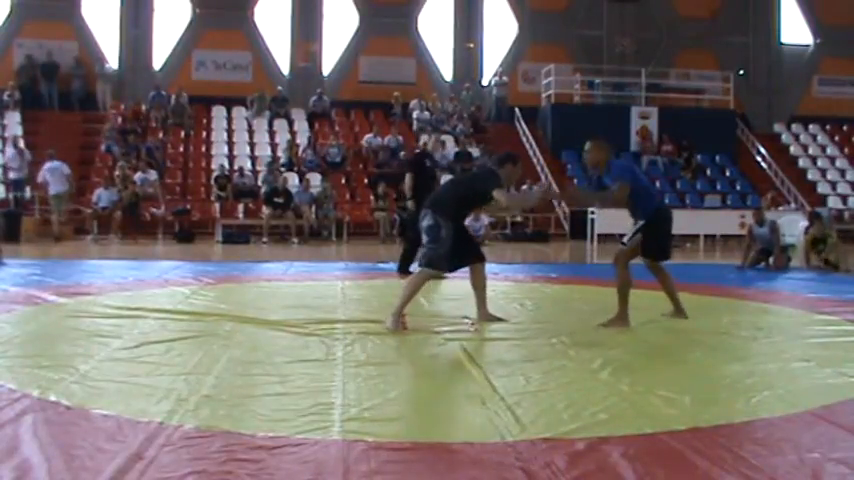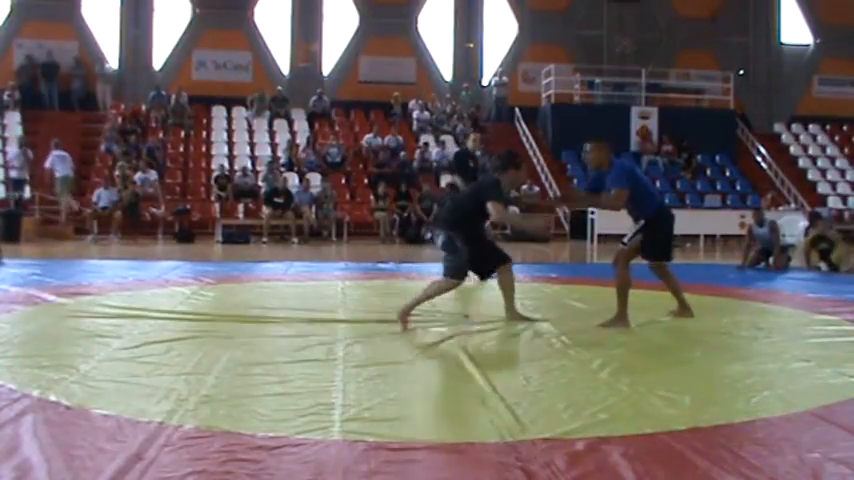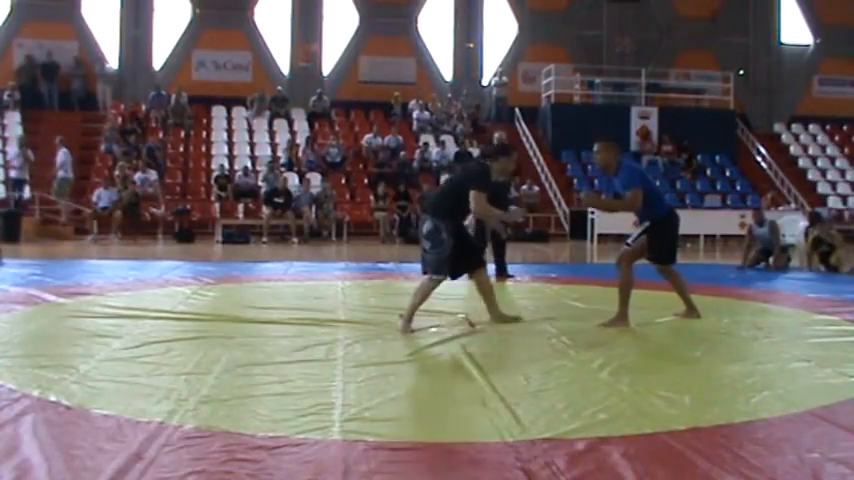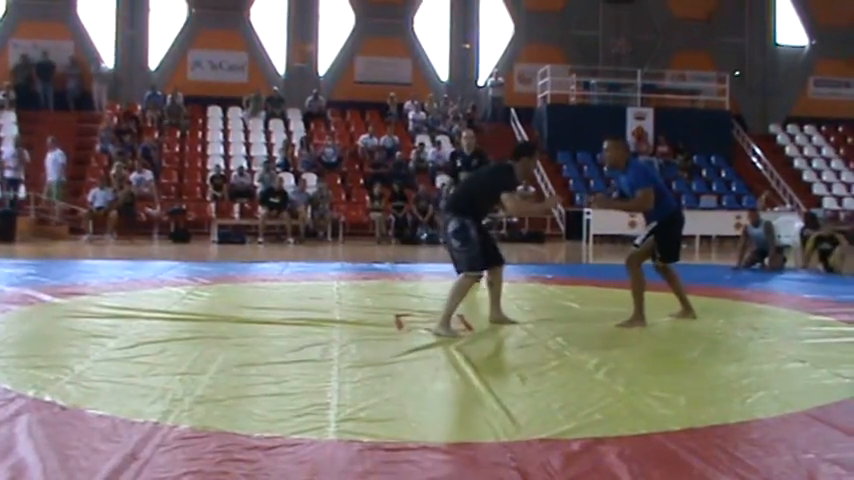
dt=0.7s
person 1, frame 1
left shoulder: (620, 168)
right shoulder: (603, 174)
left elbow: (619, 198)
right elbow: (591, 199)
left wrist: (580, 194)
right wrist: (572, 195)
left hip: (652, 219)
right hip: (655, 217)
left knee: (621, 259)
right knee: (653, 264)
left ankle: (622, 316)
right ankle: (678, 309)
person 1, frame 2
left shoulder: (619, 170)
right shoulder: (603, 174)
left elbow: (616, 203)
right elbow: (584, 197)
left wrist: (586, 200)
left hip: (653, 220)
right hip: (658, 218)
left knee: (621, 259)
right knee: (657, 265)
left ankle: (621, 317)
right ankle: (683, 307)
person 1, frame 3
left shoulder: (627, 172)
right shoulder: (617, 175)
left elbow: (634, 204)
right elbow: (618, 205)
left wrist: (599, 200)
right wrist: (593, 202)
left hip: (659, 222)
right hip: (664, 221)
left knee: (624, 260)
right knee: (664, 267)
left ankle: (622, 317)
right ankle: (691, 309)
person 1, frame 4
left shoulder: (637, 171)
right shoulder: (622, 175)
left elbow: (646, 203)
right elbow: (625, 201)
left wrist: (610, 204)
right wrist: (604, 202)
left hip: (666, 221)
right hip: (666, 220)
left knee: (633, 261)
right knee: (661, 265)
left ankle: (638, 316)
right ankle: (687, 308)
person 2, frame 1
left shoulder: (488, 178)
right shoulder: (490, 176)
left elbow: (506, 201)
right elbow: (507, 202)
left wrist: (532, 199)
right wrist: (535, 198)
left hip: (451, 219)
right hip: (437, 217)
left knee: (476, 261)
right knee: (430, 269)
left ankle: (482, 312)
right ankle: (395, 316)
person 2, frame 2
left shoulder: (497, 187)
right shoulder: (493, 187)
right elbow: (498, 216)
right wrist: (528, 223)
left hip: (469, 232)
right hip: (452, 232)
left knee: (504, 264)
right knee: (454, 279)
left ankle: (511, 312)
right ankle: (407, 310)
person 2, frame 3
left shoulder: (483, 174)
right shoulder: (480, 174)
left elbow: (479, 208)
right elbow: (476, 208)
left wrist: (495, 221)
right wrist: (507, 216)
left hip: (452, 222)
right hip: (437, 222)
left knee: (477, 265)
right knee: (436, 274)
left ankle: (495, 313)
right ankle: (407, 318)
person 2, frame 4
left shoulder: (504, 173)
right shoulder: (504, 174)
left elbow: (511, 204)
right elbow: (514, 208)
left wrist: (538, 207)
right wrist: (544, 205)
left hip: (470, 219)
right hip: (458, 218)
left knee: (495, 263)
right knee: (471, 271)
left ankle: (495, 313)
right ankle: (442, 324)
